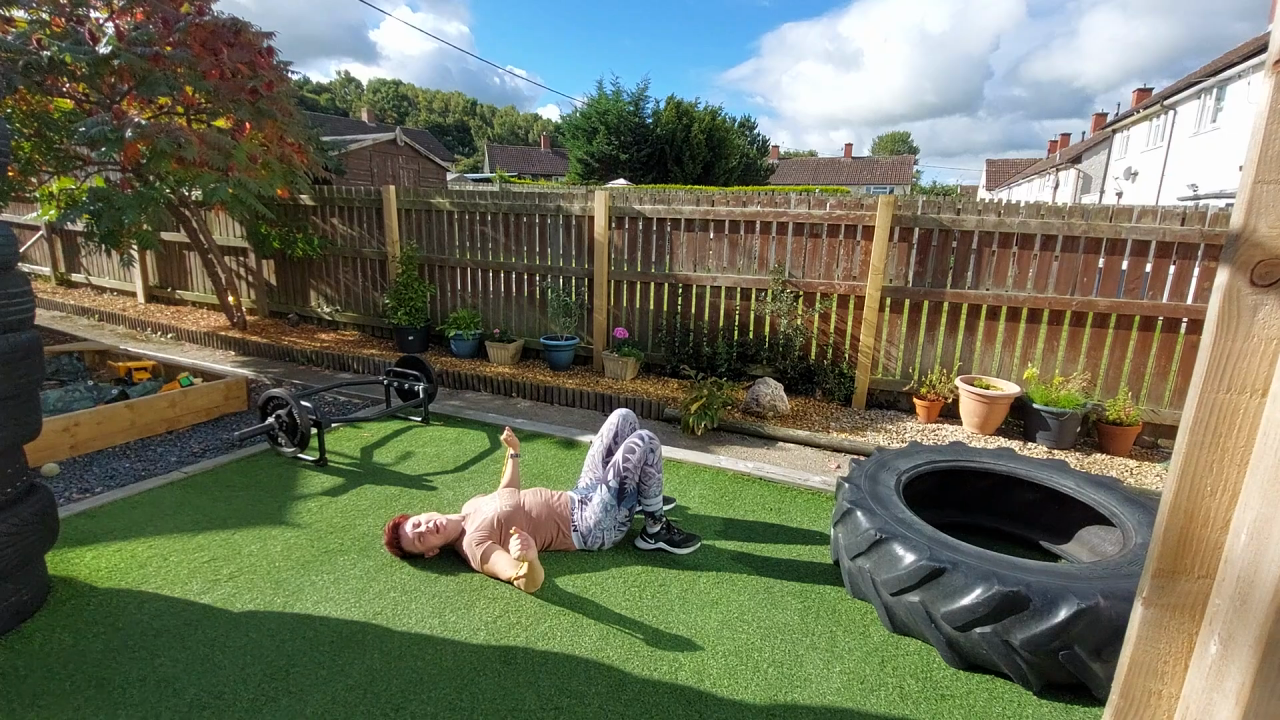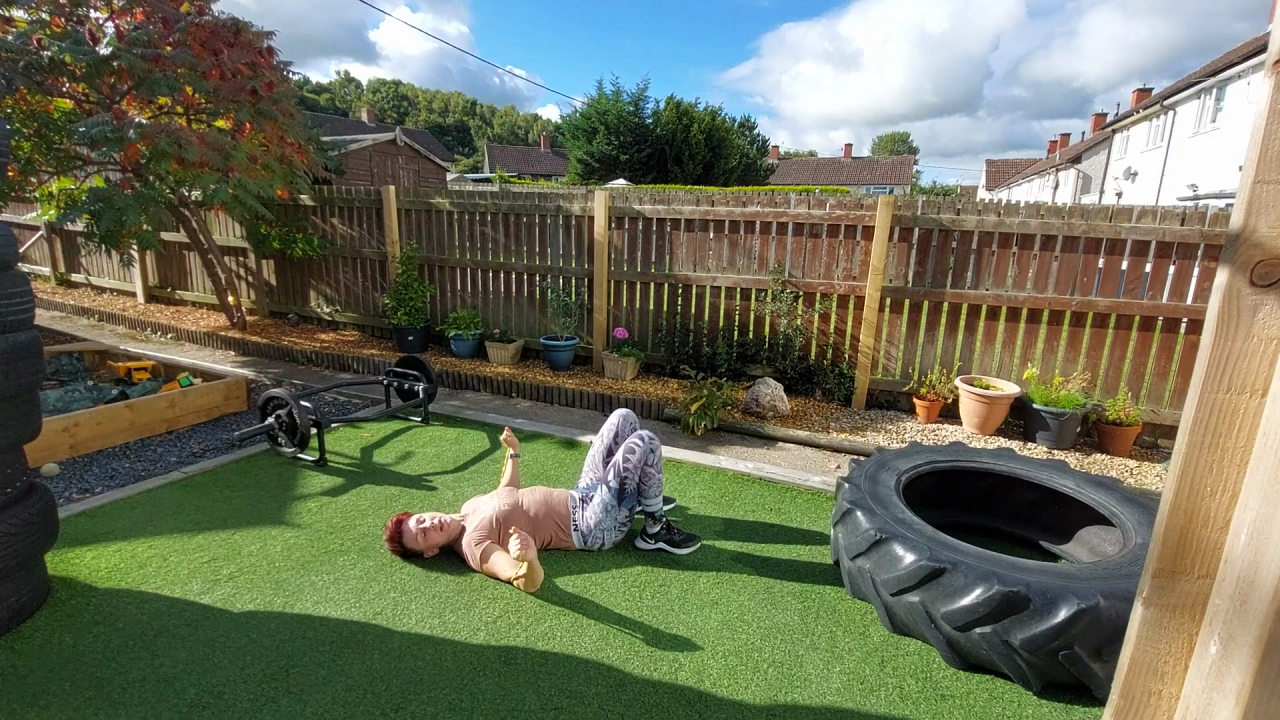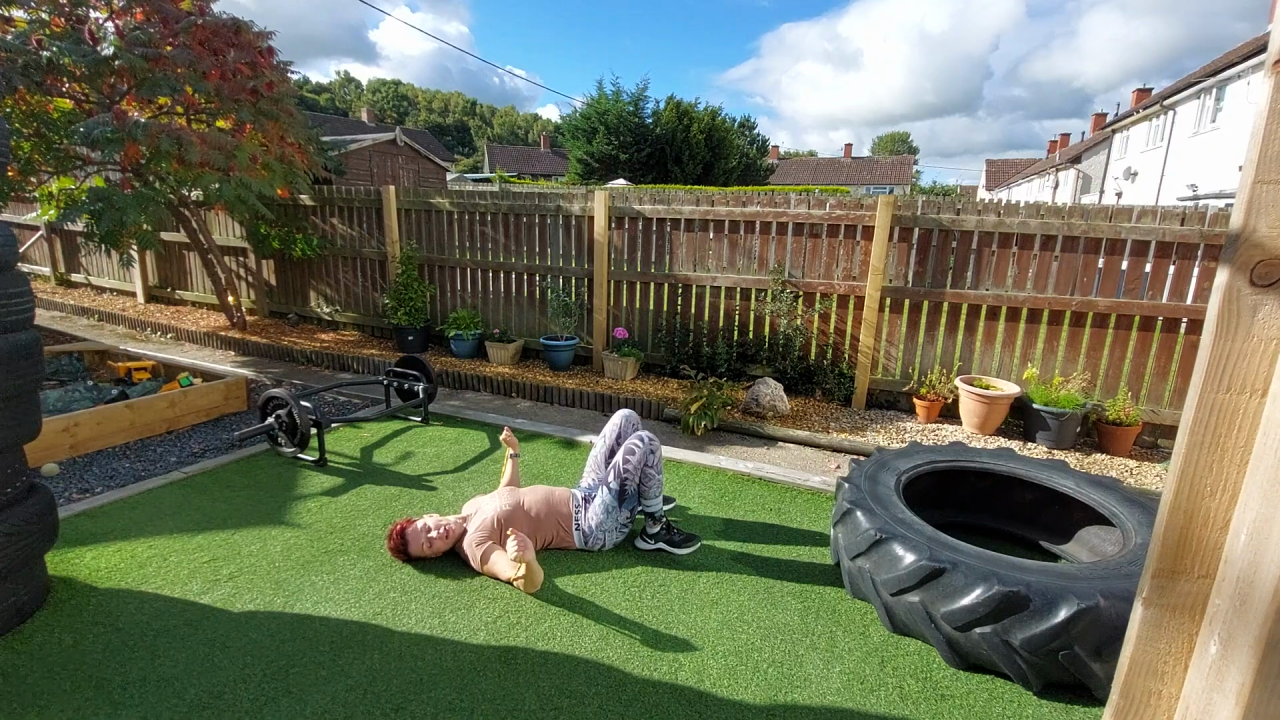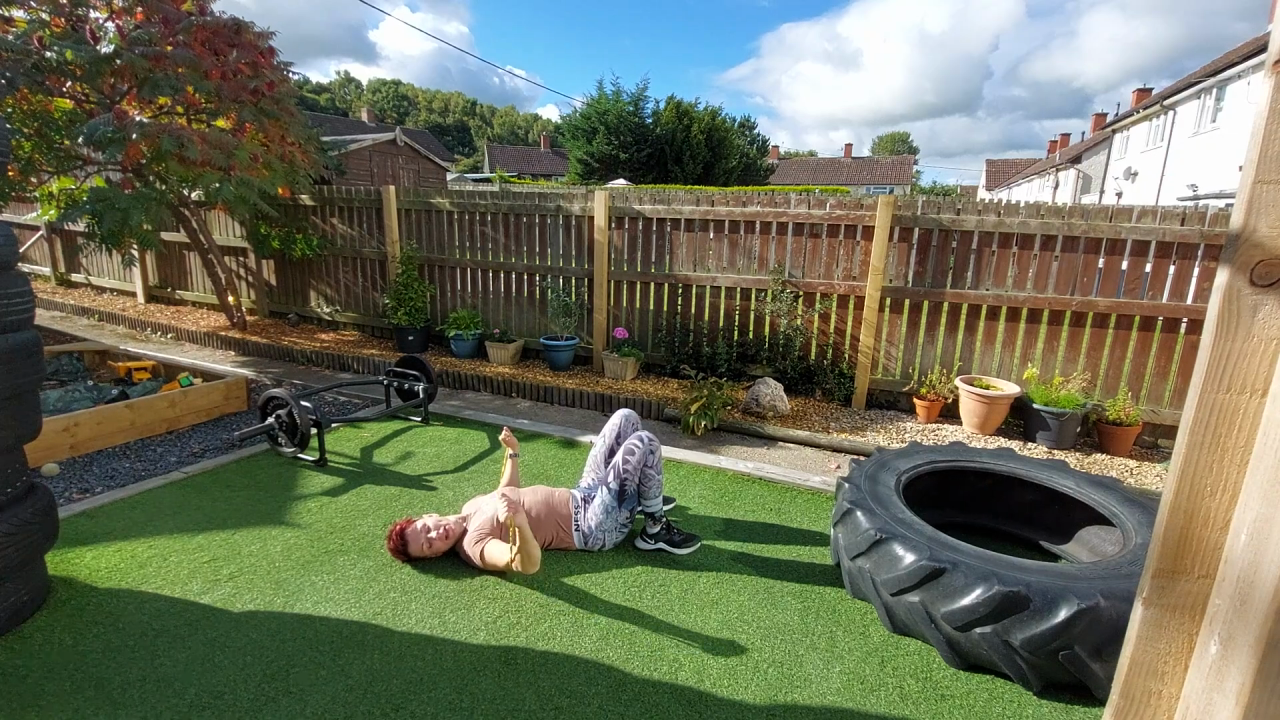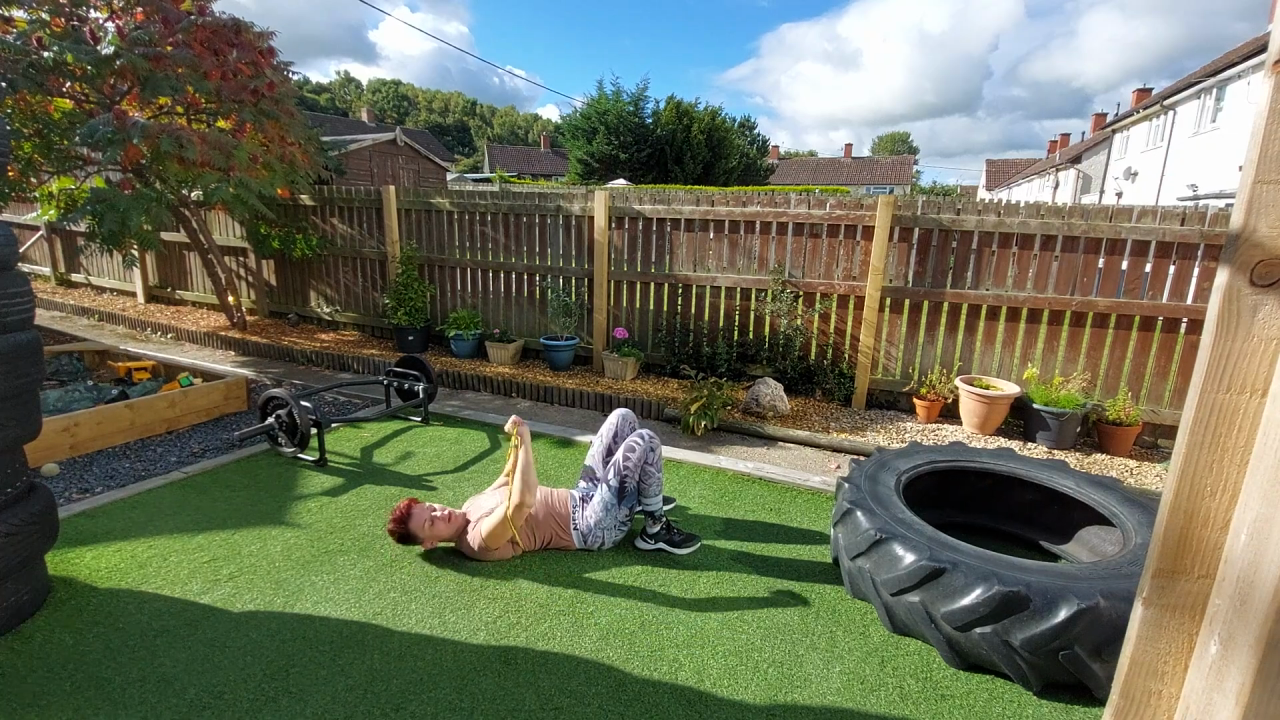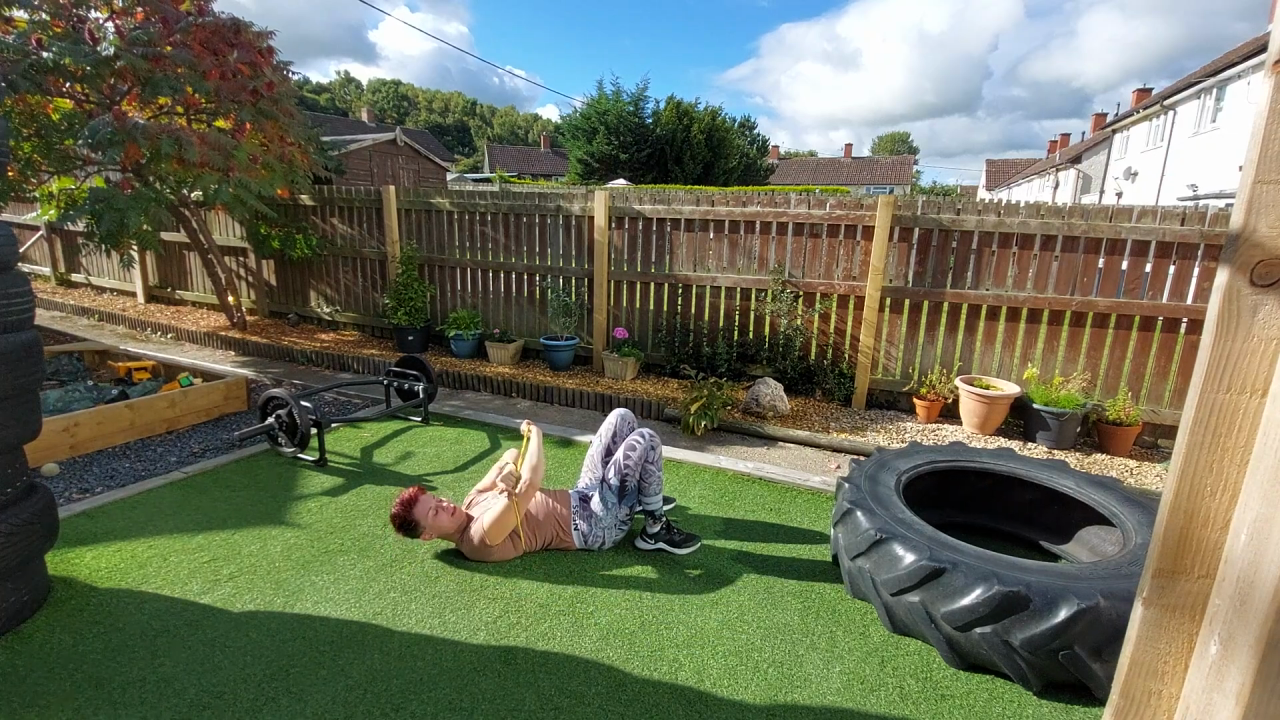
dt=0.4s
person 1, frame 1
left shoulder: (471, 507)
right shoulder: (475, 546)
right elbow: (530, 583)
left wrist: (514, 452)
right wrist: (530, 557)
left hip: (580, 499)
right hip: (594, 525)
left knee: (624, 417)
right knee: (645, 441)
left ankle: (644, 497)
right ankle: (656, 530)
person 1, frame 2
left shoulder: (471, 506)
right shoulder: (473, 545)
right elbow: (529, 583)
left wrist: (513, 452)
right wrist: (529, 557)
left hip: (581, 497)
right hip: (593, 525)
left knee: (624, 417)
right knee: (645, 441)
left ankle: (645, 497)
right ankle: (656, 530)
person 1, frame 3
left shoulder: (471, 507)
right shoulder: (475, 546)
right elbow: (531, 584)
left wrist: (513, 452)
right wrist: (527, 558)
left hip: (583, 497)
right hip: (595, 526)
left knee: (626, 418)
right knee: (645, 442)
left ankle: (645, 497)
right ankle: (656, 531)
person 1, frame 4
left shoulder: (470, 508)
right shoulder: (474, 546)
right elbow: (529, 565)
left wrist: (512, 453)
right wrist: (518, 521)
left hip: (582, 497)
right hip: (595, 525)
left knee: (626, 418)
right knee: (644, 443)
left ankle: (645, 497)
right ankle: (656, 531)
person 1, frame 5
left shoulder: (472, 506)
right shoulder: (479, 541)
left elbow: (510, 484)
right elbow: (523, 501)
left wrist: (517, 445)
right wrist: (524, 439)
left hip: (582, 501)
right hip: (594, 526)
left knee: (623, 417)
right knee: (645, 441)
left ankle: (645, 497)
right ankle: (656, 530)
person 1, frame 6
left shoulder: (472, 503)
right shoulder: (480, 539)
left elbow: (511, 458)
right elbow: (529, 485)
left wrist: (505, 472)
right wrist: (535, 435)
left hip: (580, 499)
right hip: (596, 525)
left knee: (622, 417)
right knee: (645, 439)
left ankle: (644, 496)
right ankle: (655, 531)
